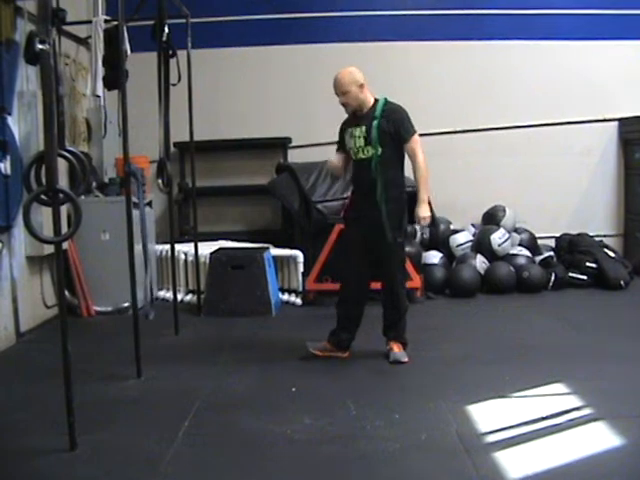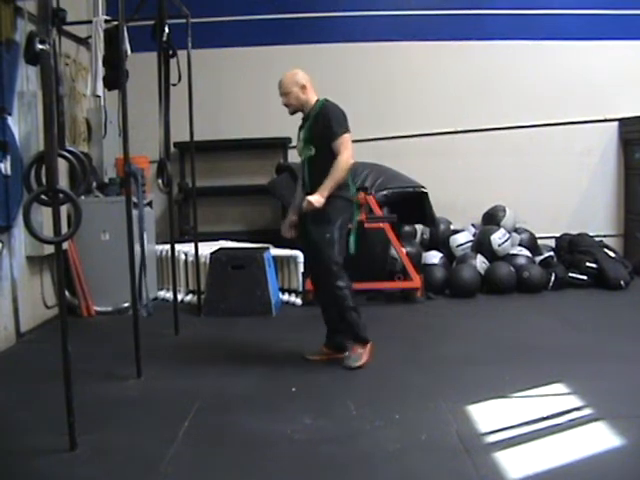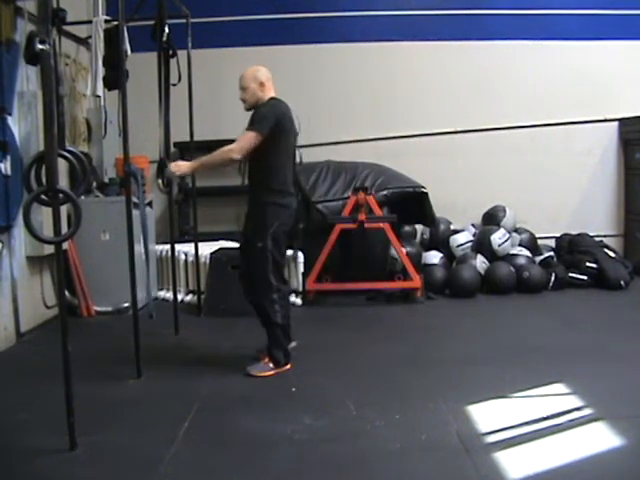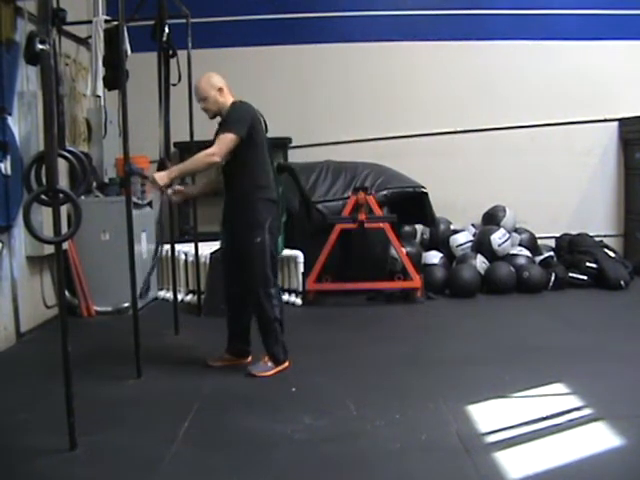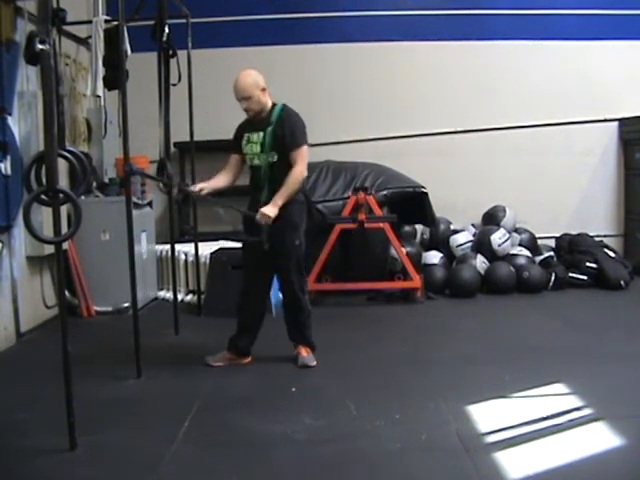
dt=0.7s
person 1, frame 1
left shoulder: (392, 114)
right shoulder: (349, 124)
left elbow: (417, 156)
right elbow: (345, 167)
left wrist: (423, 201)
right wrist: (335, 164)
left hip: (389, 210)
right hip: (358, 209)
left knee: (393, 277)
right knee: (352, 277)
left ankle: (396, 341)
right ankle: (339, 341)
person 1, frame 2
left shoulder: (329, 113)
right shoulder: (306, 124)
left elbow: (345, 157)
left wrist: (321, 195)
right wrist: (294, 213)
left hip: (334, 206)
right hip: (314, 209)
left knee: (331, 272)
right knee: (319, 277)
left ankle: (359, 341)
right ankle: (336, 342)
person 1, frame 3
left shoulder: (270, 112)
right shoulder: (277, 113)
left elbow: (235, 152)
left wrist: (191, 166)
left hip: (272, 209)
right hip: (269, 206)
left knee: (268, 280)
right knee: (251, 274)
left ankle: (279, 356)
right ankle: (280, 336)
person 1, frame 4
left shoulder: (241, 114)
right shoulder: (224, 126)
left elbow: (215, 156)
right elbow: (221, 173)
left wrist: (171, 173)
right wrist: (188, 191)
left hip: (258, 210)
right hip: (235, 211)
left knee: (261, 282)
right knee: (235, 283)
left ankle: (276, 355)
right ankle: (238, 349)
person 1, frame 5
left shoulder: (288, 120)
right shoulder: (244, 129)
left elbow: (300, 169)
right elbow: (231, 172)
left wrist: (276, 205)
right wrist: (207, 185)
left hip: (287, 212)
right hip: (257, 213)
left knee: (293, 283)
right knee: (251, 284)
left ankle: (304, 345)
right ankle: (240, 349)
